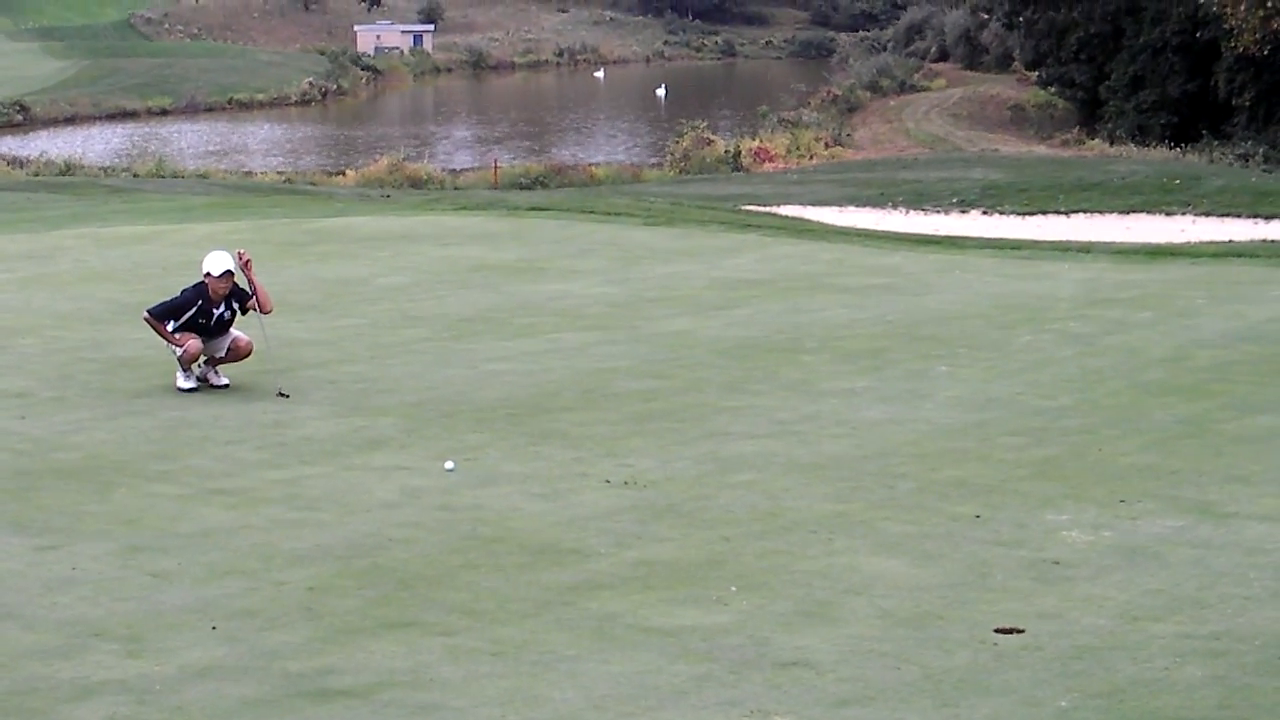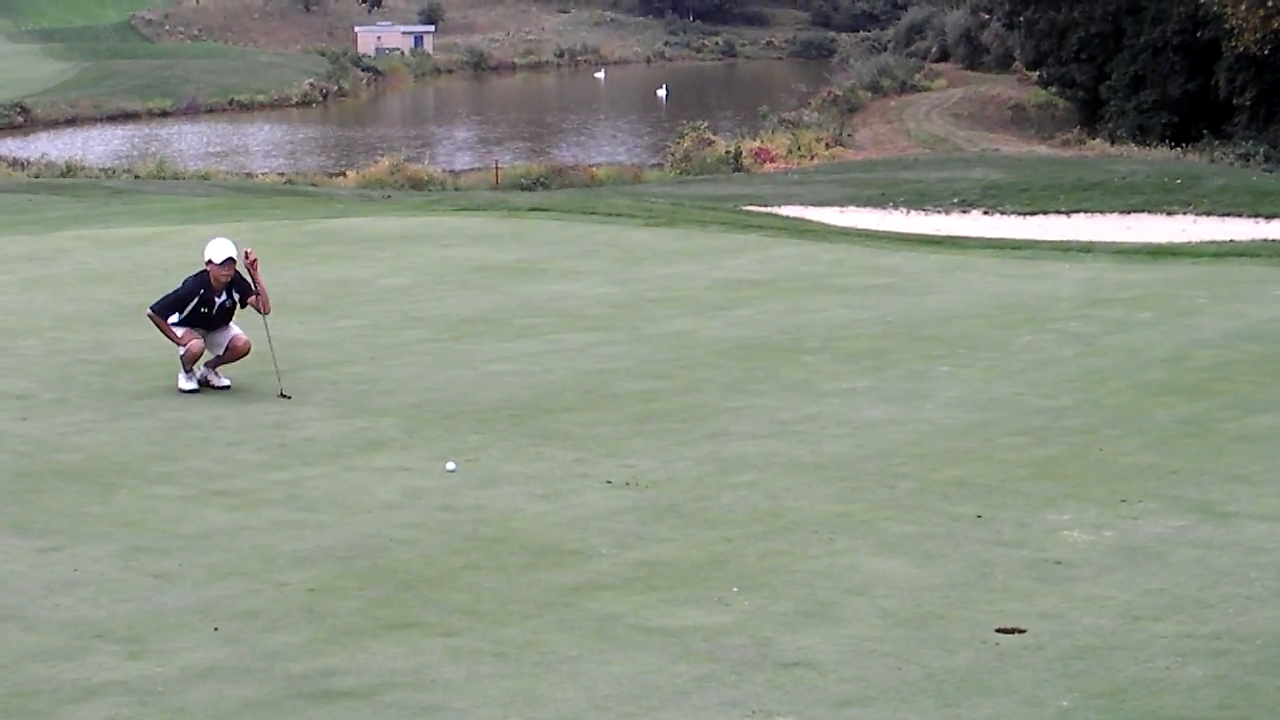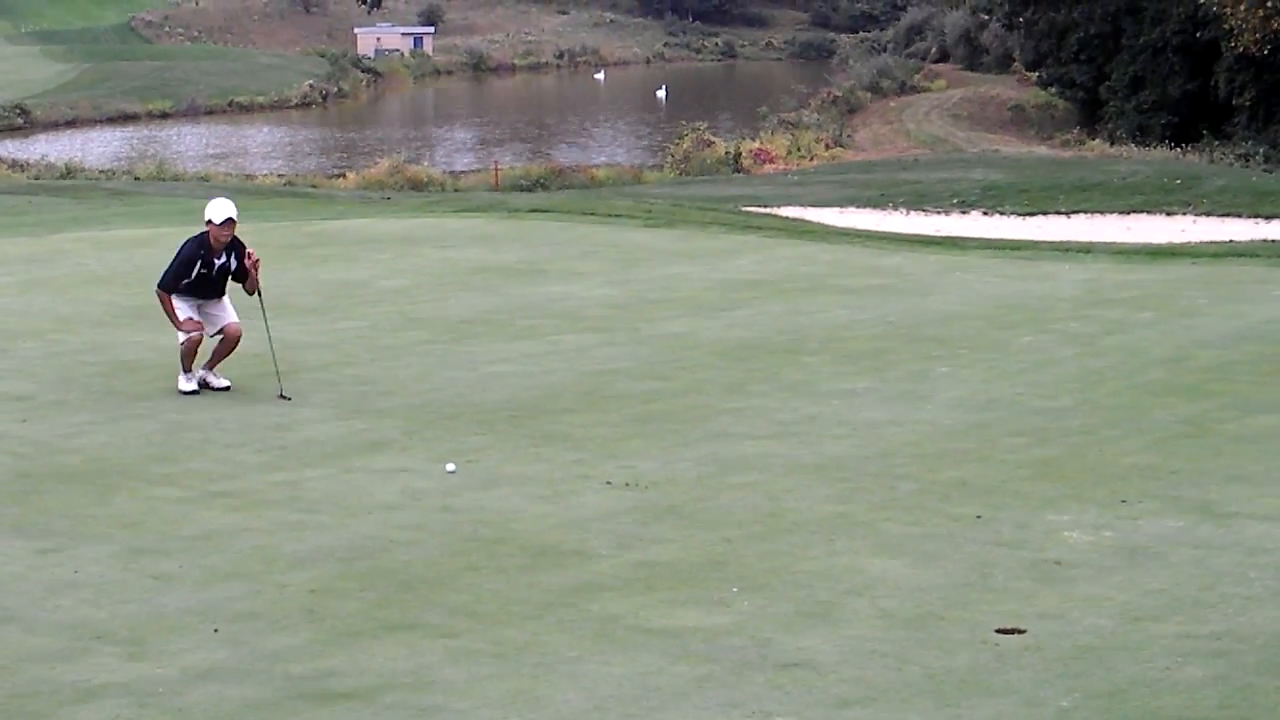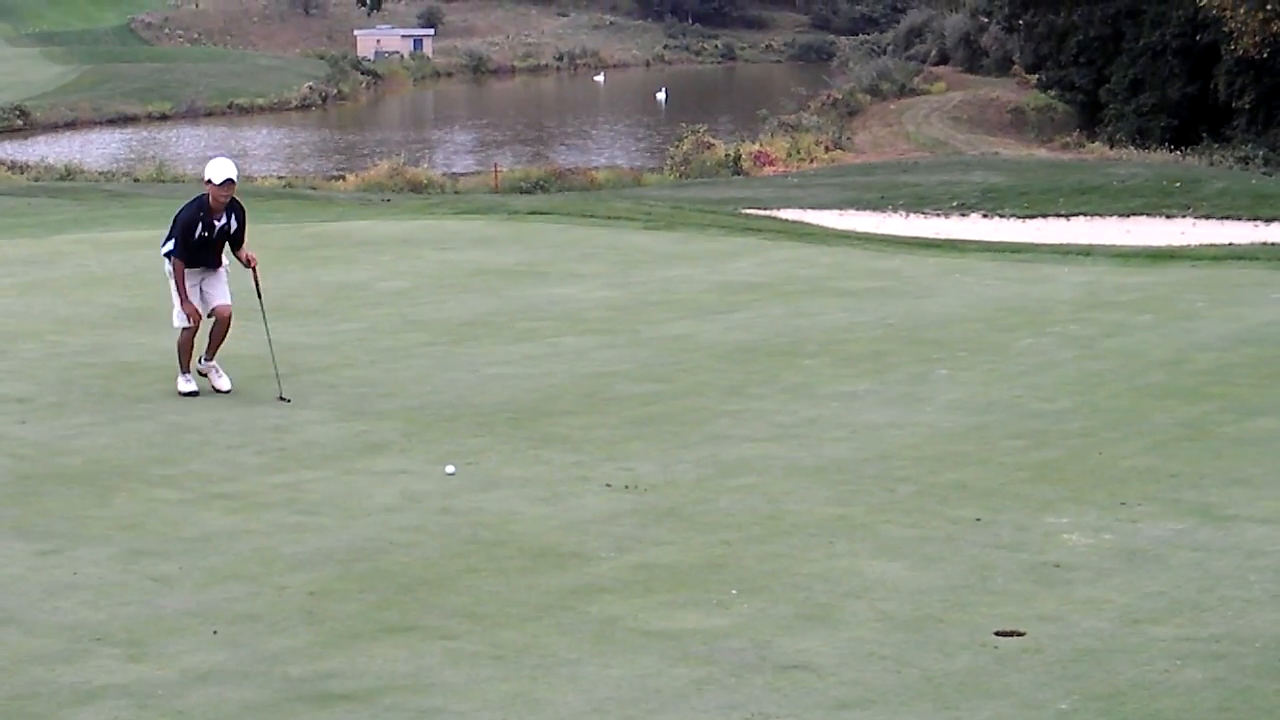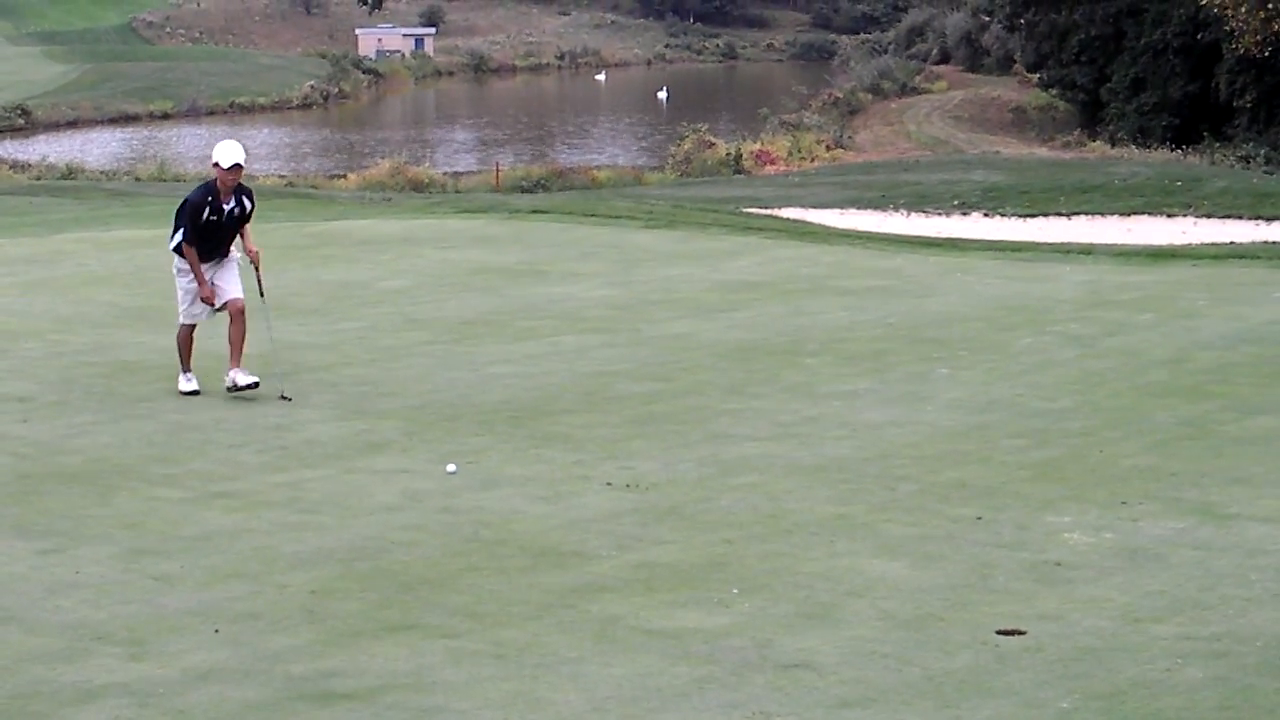
dt=0.2s
person 1, frame 1
left shoulder: (235, 294)
right shoulder: (192, 298)
left elbow: (266, 308)
right elbow: (149, 316)
left wrist: (250, 275)
right wrist: (174, 340)
left hip: (216, 336)
right hip: (186, 335)
left knee: (244, 346)
right knee: (194, 348)
left ankle: (208, 368)
right ankle: (185, 372)
person 1, frame 2
left shoulder: (237, 283)
right shoulder: (193, 288)
left elbow: (264, 308)
right elbow: (153, 312)
left wrist: (255, 274)
right wrist: (177, 339)
left hip: (217, 327)
right hip: (186, 327)
left knee: (242, 345)
right knee: (195, 347)
left ankle: (208, 369)
right ankle: (186, 373)
person 1, frame 3
left shoulder: (237, 249)
right shoulder: (192, 251)
left elbow: (250, 290)
right elbow: (162, 290)
left wrist: (253, 272)
right wrist: (177, 323)
left hip: (214, 297)
right hip: (184, 296)
left knee: (233, 332)
right knee: (195, 335)
left ankle: (206, 372)
right ankle: (186, 374)
person 1, frame 4
left shoulder: (236, 211)
right shoulder: (191, 214)
left elbow: (236, 244)
right elbow: (177, 259)
left wrist: (244, 256)
right wrist: (184, 301)
left hip: (213, 266)
right hip: (184, 268)
left knee: (225, 313)
right knee: (189, 323)
left ankle: (207, 362)
right ankle: (184, 375)
person 1, frame 5
left shoulder: (245, 196)
right shoulder: (198, 200)
right elbow: (188, 245)
left wrist: (248, 244)
right wrist: (202, 283)
left hip: (224, 259)
right hip: (191, 262)
left knee: (237, 308)
right knee: (189, 322)
left ankle: (235, 373)
right ankle: (186, 374)
